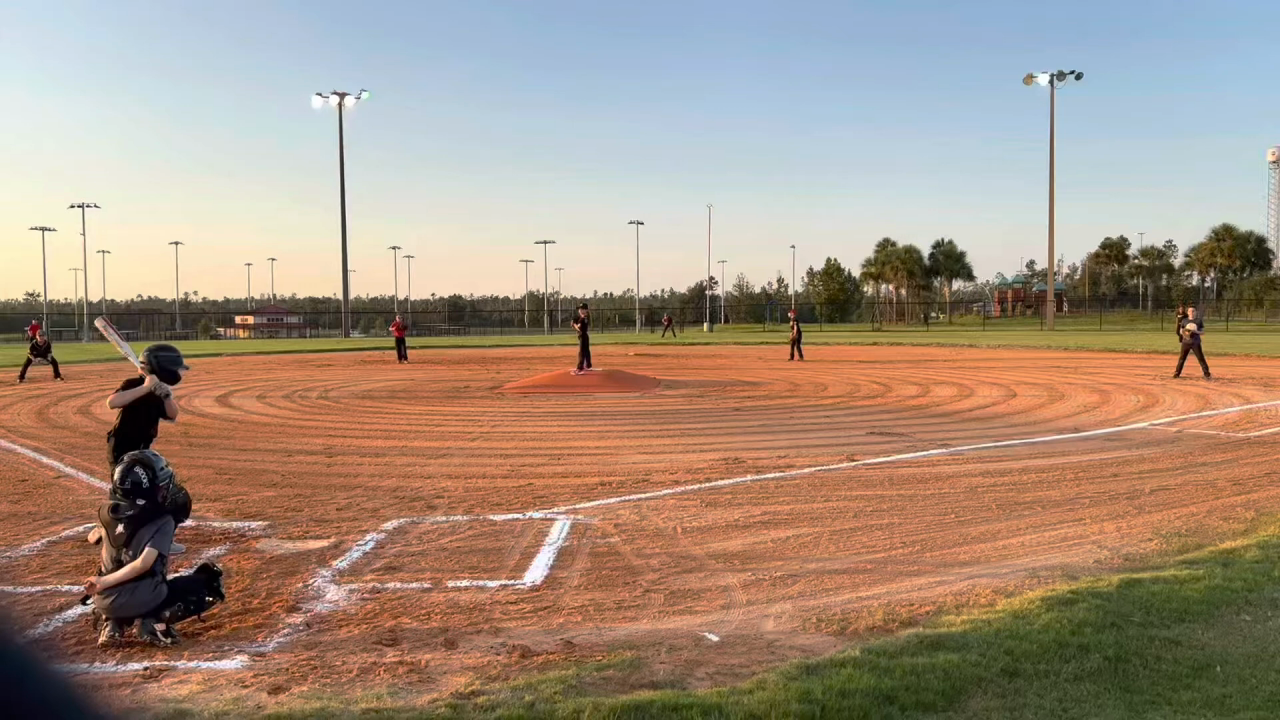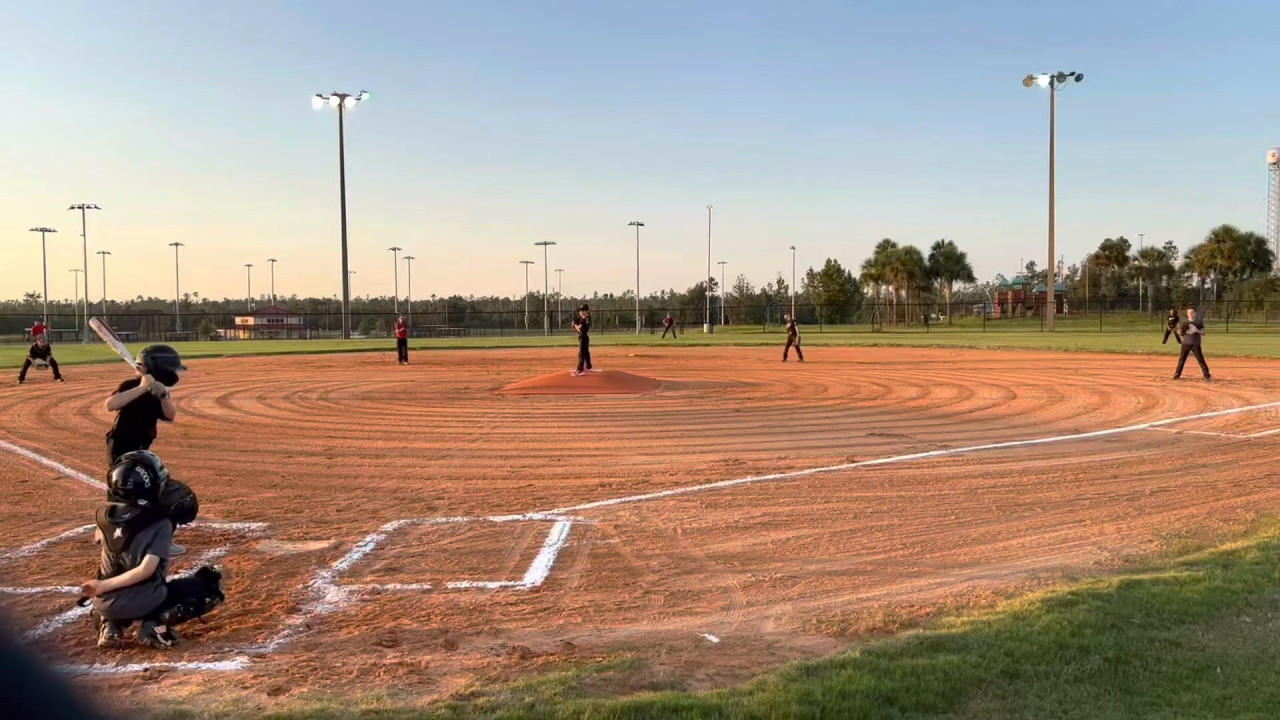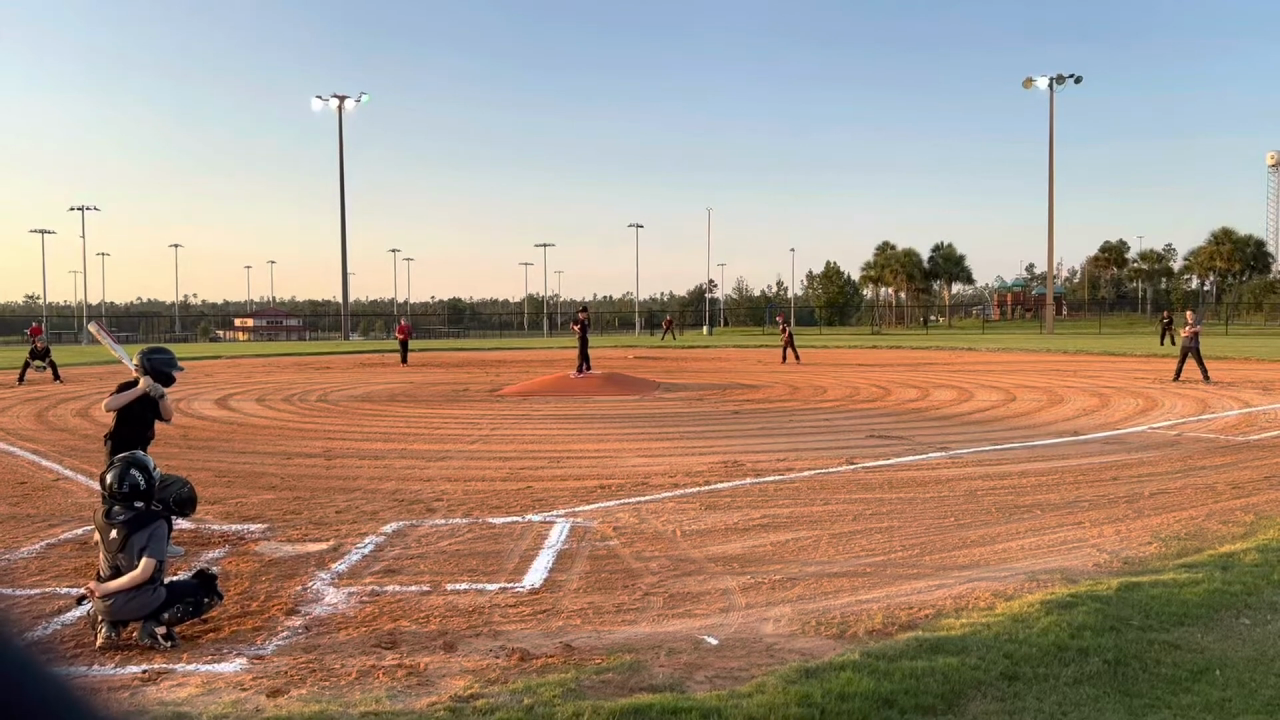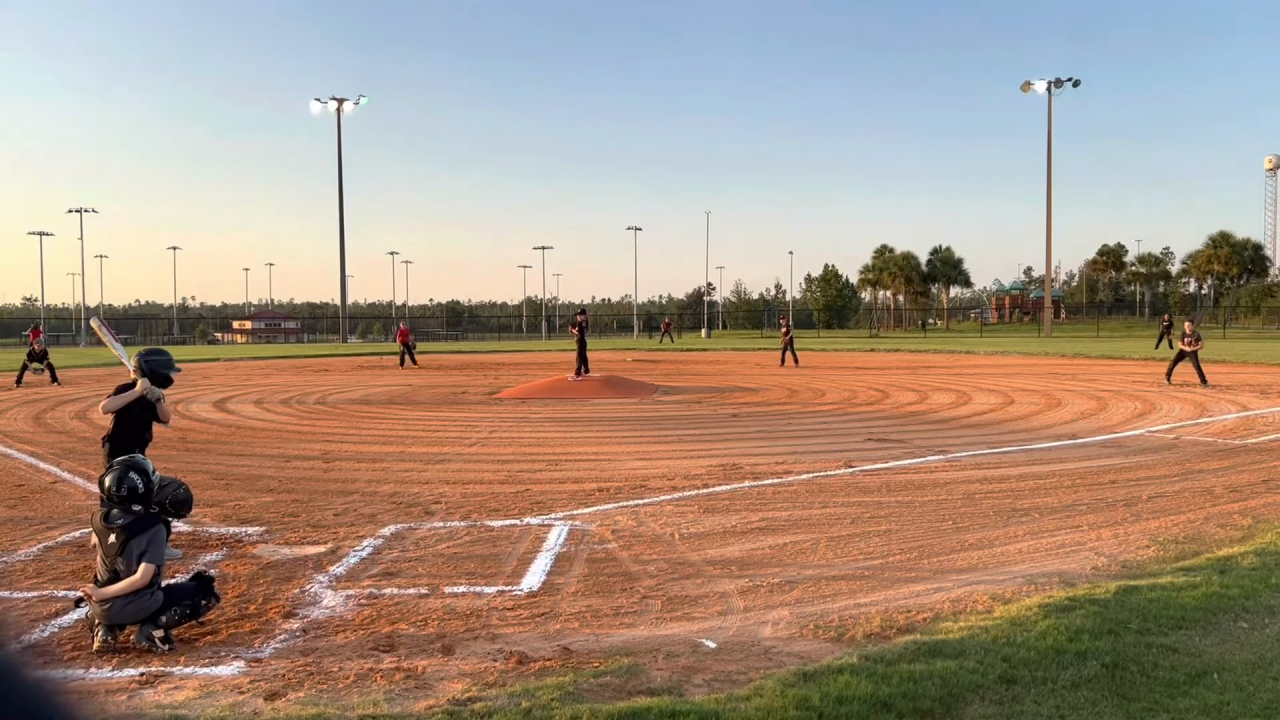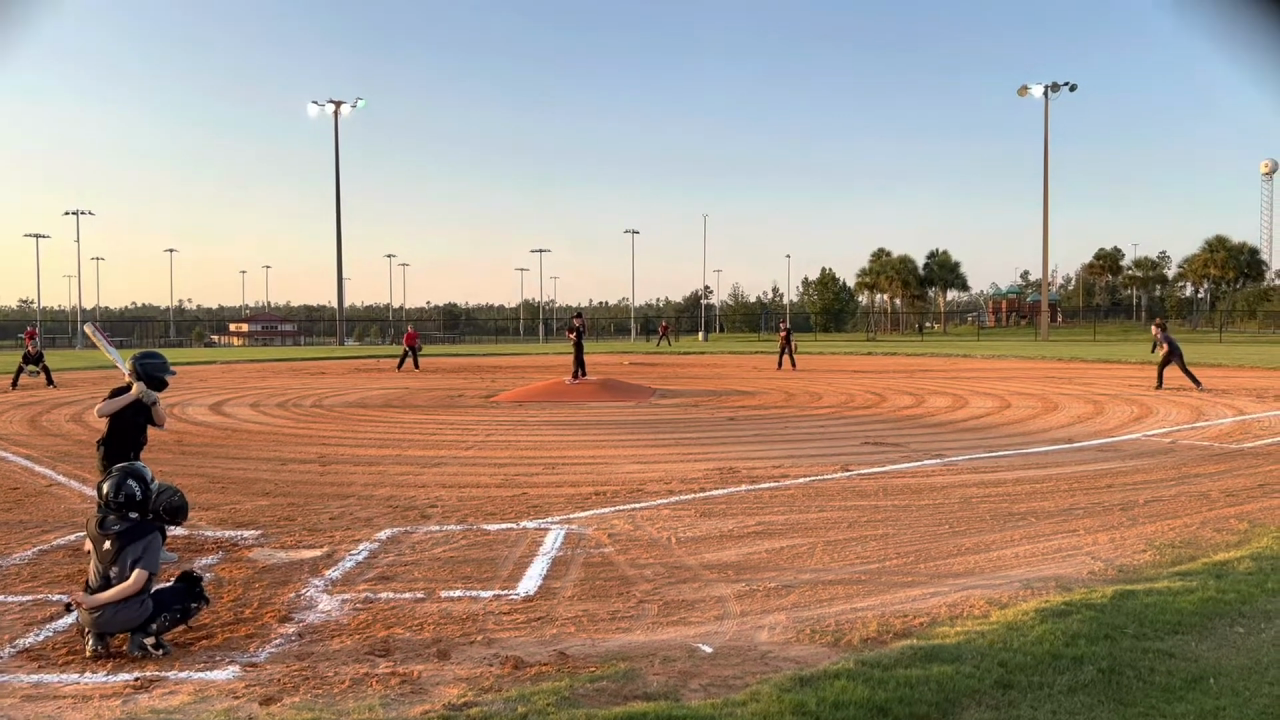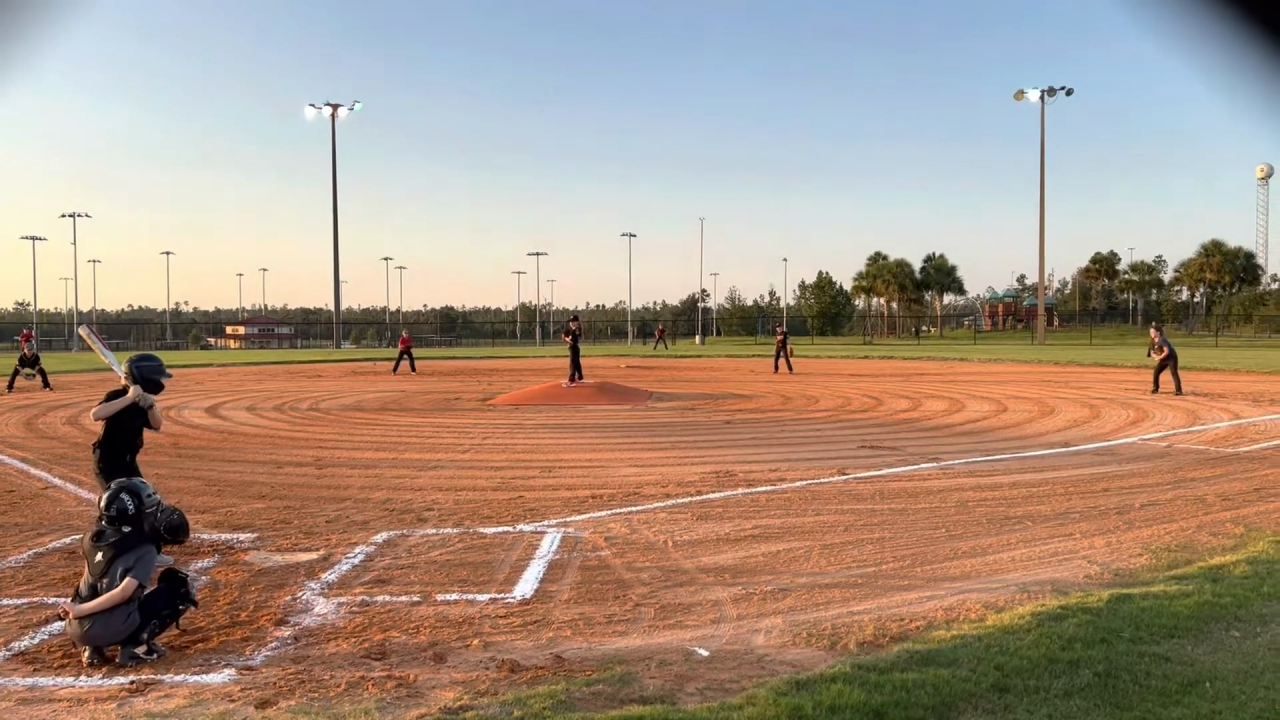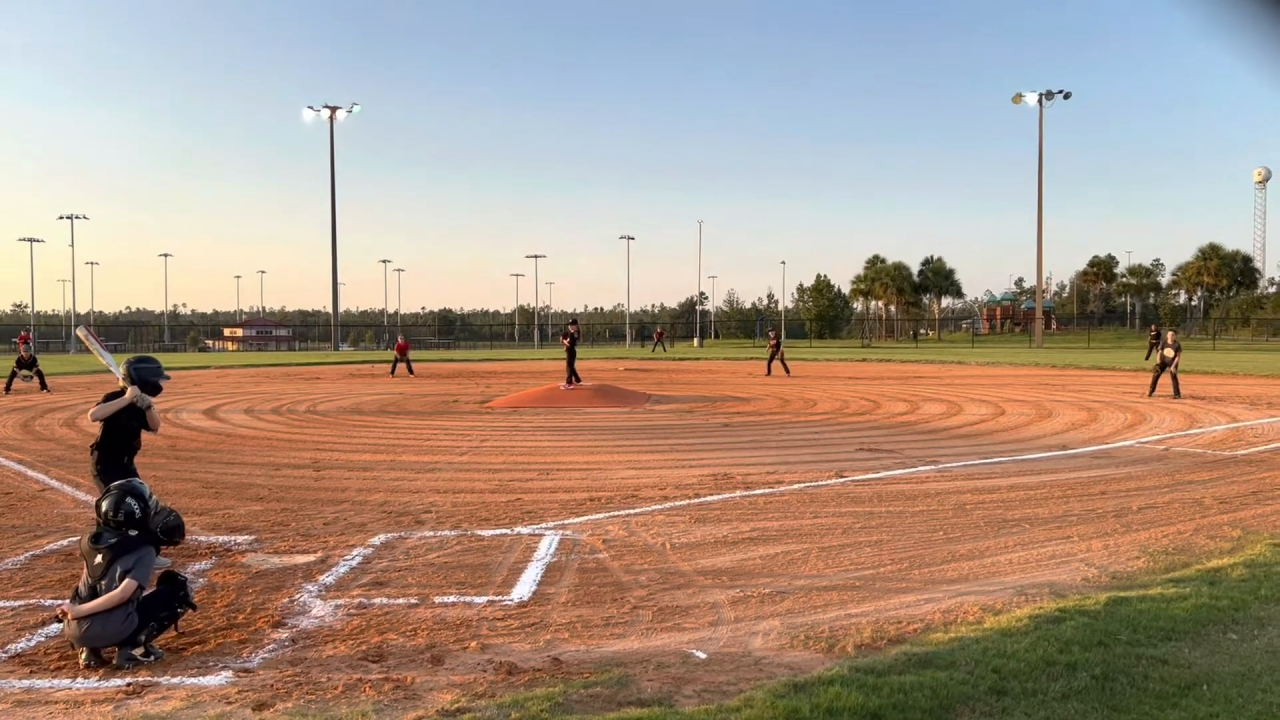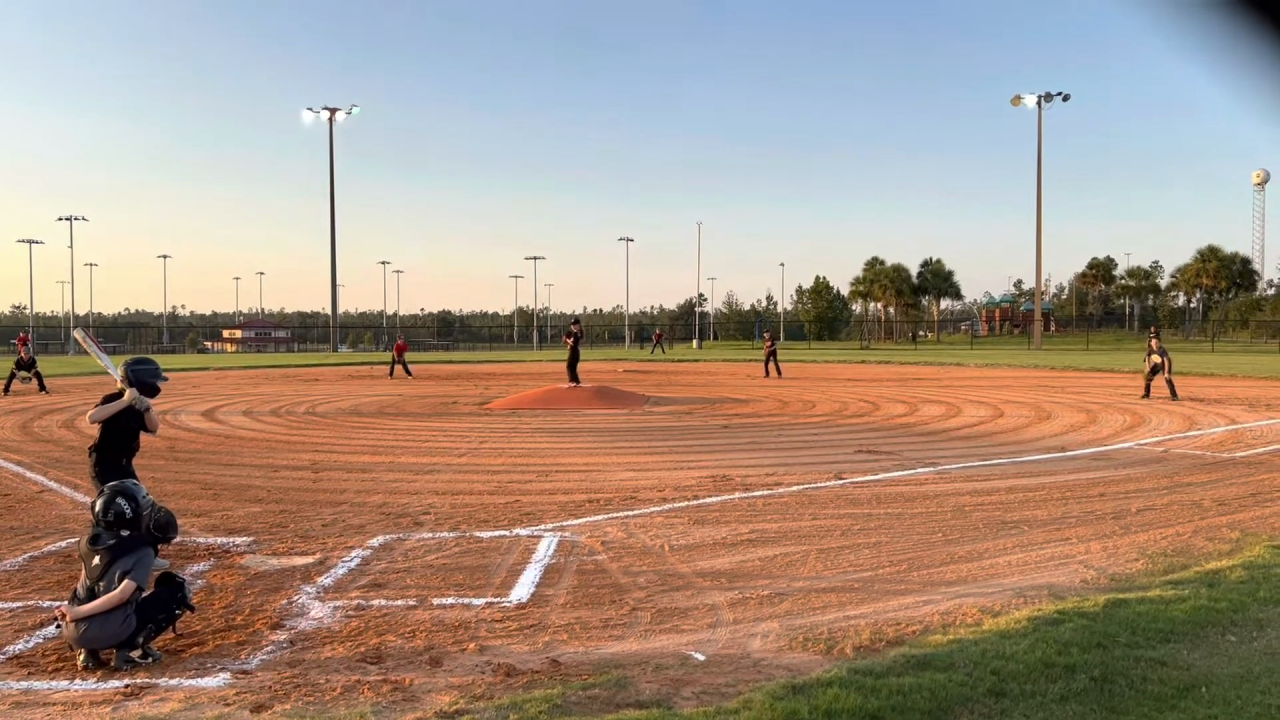
dt=0.5s
person 1, frame 1
left shoulder: (158, 390)
right shoulder: (134, 385)
left elbow: (172, 416)
right elbow: (112, 402)
left wrist: (166, 395)
right wrist: (145, 388)
left hip: (140, 449)
right hip: (123, 449)
person 1, frame 2
left shoulder: (156, 387)
right shoulder: (130, 387)
left elbow: (169, 416)
right elbow: (110, 405)
left wrist: (162, 394)
right wrist: (141, 388)
left hip: (139, 450)
right hip: (124, 451)
person 1, frame 3
left shoulder: (154, 391)
right shoulder: (128, 388)
left elbow: (168, 417)
right elbow: (107, 406)
left wrist: (161, 397)
right wrist: (140, 390)
left hip: (137, 451)
right hip: (120, 452)
person 1, frame 4
left shoulder: (153, 393)
right shoulder: (126, 390)
left elbow: (165, 419)
right elbow: (104, 408)
left wrist: (158, 400)
right wrist: (136, 392)
left hip: (136, 454)
right hip: (118, 455)
person 1, frame 5
left shoulder: (147, 397)
right shoulder: (122, 394)
left elbow: (160, 422)
right elbow: (99, 411)
left wrist: (154, 403)
right wrist: (133, 395)
left hip: (131, 458)
right hip: (112, 458)
person 1, frame 6
left shoulder: (143, 400)
right shoulder: (117, 396)
left elbow: (157, 426)
right elbow: (96, 415)
left wrist: (150, 406)
right wrist: (129, 398)
left hip: (128, 461)
right hip: (108, 461)
person 1, frame 7
left shoulder: (141, 402)
right shoulder: (115, 398)
left elbow: (154, 427)
right elbow: (93, 415)
left wrist: (148, 407)
right wrist: (127, 399)
left hip: (126, 463)
right hip: (105, 463)
person 1, frame 8
left shoulder: (138, 404)
right shoulder: (113, 399)
left elbow: (153, 428)
right elbow: (92, 417)
left wrist: (146, 408)
right wrist: (125, 401)
left hip: (124, 464)
right hip: (104, 464)
person 2, frame 1
left shoulder: (107, 512)
right shoulder: (162, 520)
left elbow: (93, 538)
right elbow: (143, 564)
right wrist: (105, 582)
left hip: (107, 601)
right hip: (145, 601)
right knee: (210, 582)
left ankle: (113, 623)
right ankle: (157, 622)
person 2, frame 2
left shoulder: (105, 515)
right shoulder: (160, 523)
right elbow: (146, 570)
right wrist: (104, 586)
left hip: (107, 603)
right hip: (144, 603)
right knee: (210, 584)
left ankle: (111, 625)
right ankle: (157, 624)
person 2, frame 3
left shoulder: (102, 516)
right shoulder: (155, 524)
right elbow: (143, 573)
right wrist: (103, 589)
left hip: (105, 604)
right hip: (141, 605)
right knee: (208, 588)
left ankle: (109, 625)
right ankle: (156, 626)
person 2, frame 4
left shoulder: (100, 519)
right shoulder: (154, 528)
right elbow: (142, 578)
right wrist: (101, 593)
left hip: (103, 608)
right hip: (138, 609)
right knee: (205, 590)
left ankle: (106, 628)
right ankle: (154, 629)
person 2, frame 5
left shoulder: (96, 525)
right shoulder: (150, 536)
right elbow: (135, 585)
right wrist: (92, 601)
left hip: (91, 616)
right hip: (127, 618)
right knee: (194, 590)
left ankle: (97, 636)
right ankle: (146, 636)
person 2, frame 6
left shoulder: (93, 538)
right shoulder: (145, 549)
right elbow: (123, 593)
right wrist: (78, 610)
left hip: (77, 630)
right hip: (112, 631)
right knee: (181, 588)
left ankle: (93, 647)
right ankle: (137, 646)
person 2, frame 7
left shoulder: (91, 541)
right shoulder: (144, 551)
right elbow: (122, 595)
right wrist: (78, 611)
left hip: (75, 631)
right hip: (111, 632)
right knee: (179, 590)
left ankle: (90, 649)
right ankle: (134, 648)
person 2, frame 8
left shoulder: (90, 541)
right shoulder: (142, 552)
right elbow: (121, 596)
right wrist: (76, 613)
left hip: (72, 632)
right hip: (109, 634)
right knee: (177, 590)
left ankle: (88, 651)
right ankle: (132, 650)
